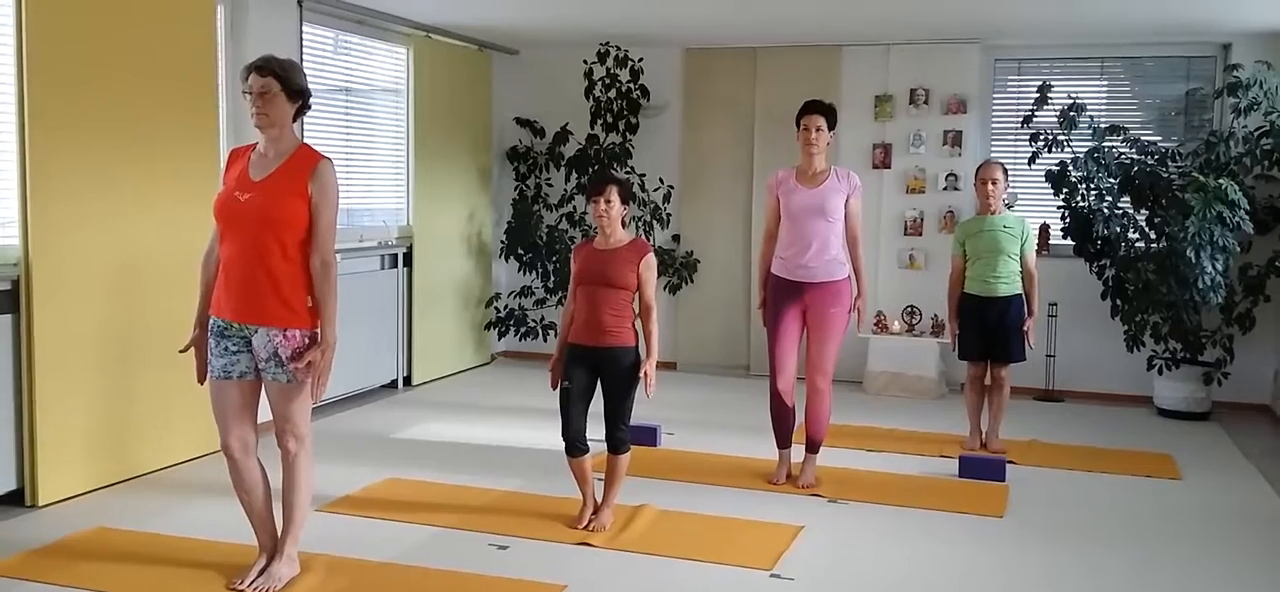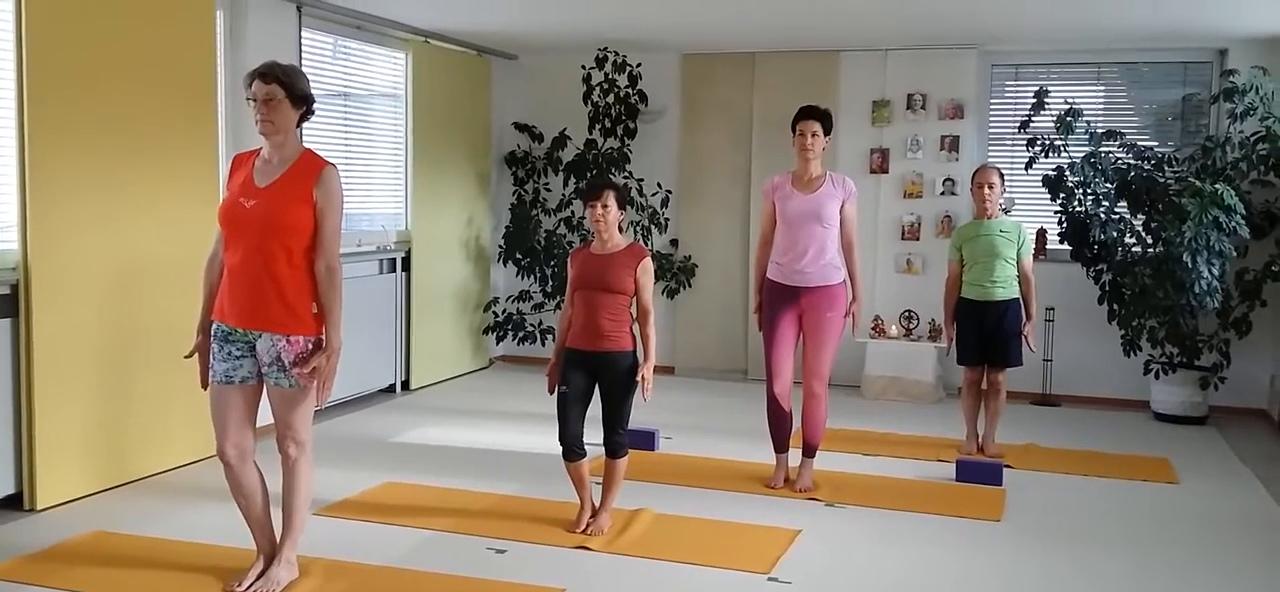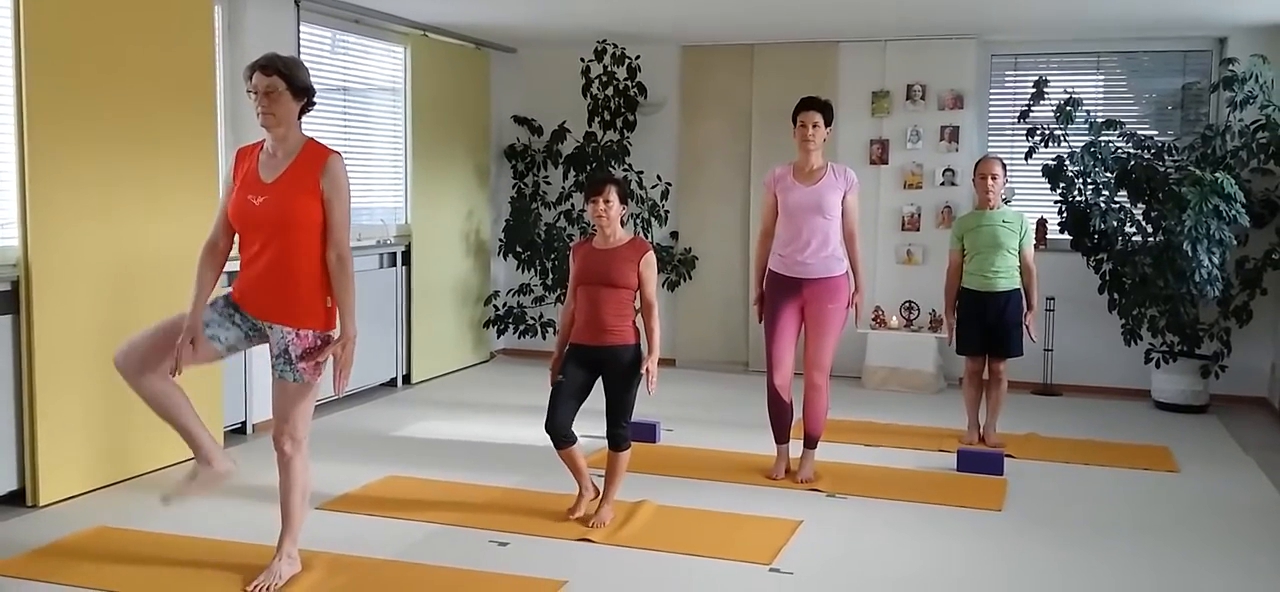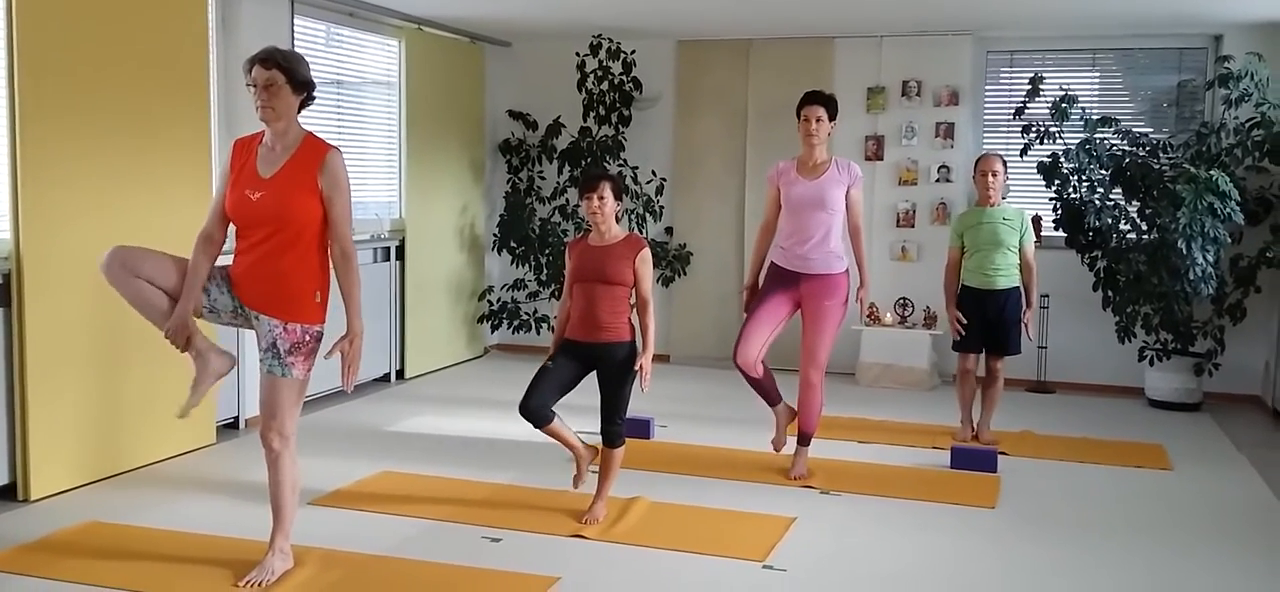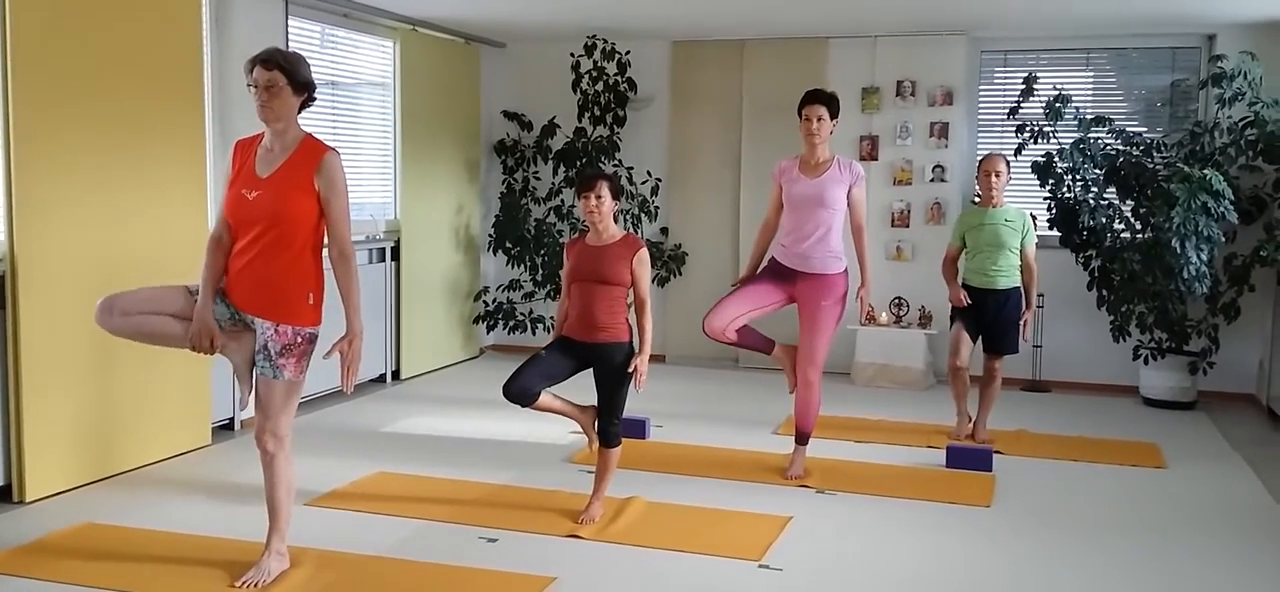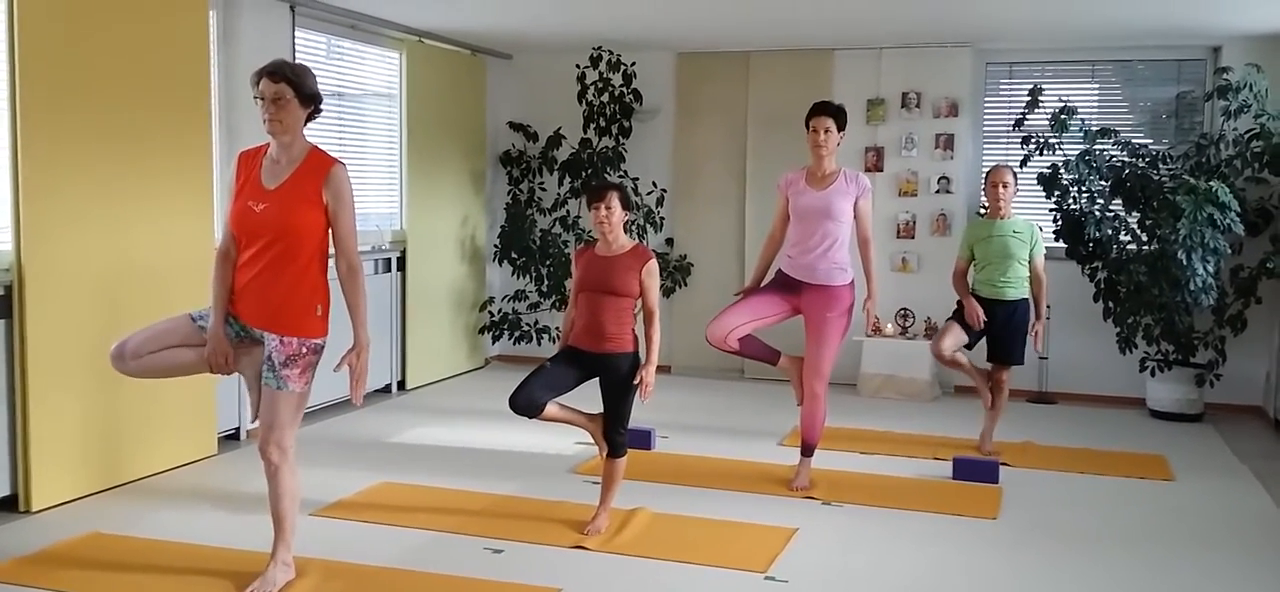
dt=0.7s
person 1, frame 1
left shoulder: (315, 169)
right shoulder: (235, 160)
left elbow: (323, 258)
right elbow: (217, 247)
left wrist: (328, 337)
right wrist: (201, 322)
left hip: (286, 326)
right hip: (229, 324)
left knee: (292, 441)
right knee: (235, 444)
right ankle: (267, 548)
person 1, frame 2
left shoulder: (320, 175)
right shoulder: (238, 166)
left elbow: (327, 264)
right elbow: (220, 254)
left wrist: (332, 343)
right wrist: (203, 328)
left hip: (291, 332)
right hip: (232, 329)
left knee: (292, 446)
right knee: (231, 449)
person 1, frame 3
left shoulder: (326, 165)
right shoulder: (243, 161)
left elbow: (339, 253)
right elbow: (217, 245)
left wrist: (348, 330)
right wrist: (193, 318)
left hip: (301, 319)
right hip: (245, 306)
left knee: (289, 438)
right knee: (133, 361)
right ankle: (210, 456)
person 1, frame 4
left shoulder: (324, 160)
right shoulder: (239, 152)
left elbow: (342, 248)
right elbow: (212, 234)
left wrist: (355, 328)
right wrist: (185, 305)
left hip: (293, 311)
right hip: (238, 293)
left knee: (276, 434)
right knee: (118, 262)
right ankle: (206, 356)
person 1, frame 5
left shoulder: (321, 161)
right shoulder: (241, 152)
left elbow: (341, 249)
right elbow: (221, 236)
left wrist: (354, 329)
right wrist: (203, 310)
left hip: (288, 313)
right hip: (234, 298)
left knee: (271, 435)
right knee: (111, 312)
right ankle: (234, 344)
person 1, frame 6
left shoulder: (328, 173)
right shoulder: (245, 163)
left elbow: (349, 262)
right elbow: (227, 250)
left wrist: (362, 341)
right wrist: (216, 327)
left hip: (294, 326)
right hip: (240, 314)
left knee: (275, 447)
right knee: (125, 356)
right ankle: (241, 360)
person 2, frame 1
left shoulder: (846, 182)
right shoulder: (780, 181)
left elbow: (854, 239)
right elbow: (770, 237)
left wrist: (861, 289)
right wrist: (761, 288)
left hip: (830, 287)
right hip: (785, 285)
left knee: (819, 379)
right knee: (780, 378)
left ankle: (810, 461)
right ankle: (783, 458)
person 2, frame 2
left shoulder: (842, 187)
right shoulder: (776, 186)
left elbow: (849, 243)
right elbow: (765, 242)
left wrist: (856, 294)
right wrist: (756, 292)
left hip: (826, 292)
right hip: (781, 290)
left knee: (816, 383)
right knee: (777, 382)
left ankle: (807, 465)
right ankle: (781, 462)
person 2, frame 3
left shoulder: (843, 178)
right shoulder: (777, 178)
left elbow: (851, 234)
right elbow: (766, 233)
left wrist: (859, 285)
right wrist: (758, 285)
left hip: (828, 283)
right hip: (783, 282)
left knee: (817, 375)
right knee: (777, 375)
left ankle: (808, 456)
right ankle: (781, 453)
person 2, frame 4
left shoulder: (848, 172)
right shoulder: (781, 172)
left elbow: (856, 228)
right elbow: (768, 226)
left wrist: (865, 281)
right wrist: (752, 277)
left hip: (828, 279)
right hip: (782, 274)
left knee: (813, 371)
right knee: (745, 356)
left ankle: (802, 453)
right ankle: (782, 411)
person 2, frame 5
left shoulder: (849, 171)
right shoulder: (784, 170)
left elbow: (859, 228)
right elbow: (770, 224)
left wrist: (866, 281)
right wrist: (749, 271)
left hip: (826, 278)
right hip: (781, 270)
left knee: (810, 371)
right knee: (716, 323)
left ankle: (799, 453)
right ankle: (782, 353)
person 2, frame 6
left shoulder: (857, 184)
right shoulder: (791, 182)
left elbow: (865, 240)
right elbow: (776, 235)
left wrist: (872, 293)
right wrist: (754, 282)
left hip: (833, 290)
right hip: (787, 282)
left knee: (816, 384)
right knee: (718, 332)
left ankle: (805, 464)
right ankle: (788, 363)
person 3, frame 1
left shoulder: (641, 253)
right shoulder: (580, 252)
left elbow: (648, 309)
right elbow: (571, 305)
left wrist: (651, 357)
right wrist: (559, 352)
left hip: (620, 353)
right hip: (579, 352)
left knee: (617, 432)
right knee: (571, 432)
left ankle: (607, 506)
right ankle: (588, 501)
person 3, frame 2
left shoulder: (638, 257)
right shoulder: (577, 256)
left elbow: (646, 313)
right elbow: (568, 309)
left wrist: (649, 361)
right wrist: (556, 356)
left hip: (619, 357)
right hip: (577, 356)
left knee: (615, 436)
right knee: (569, 436)
left ankle: (605, 510)
right ankle: (586, 505)
person 3, frame 3
left shoulder: (641, 251)
right shoulder: (579, 251)
left elbow: (650, 306)
right elbow: (571, 304)
left wrist: (653, 355)
right wrist: (559, 350)
left hip: (622, 351)
right hip: (581, 350)
left knee: (618, 429)
right knee: (556, 424)
left ankle: (607, 502)
right ankle: (586, 488)
person 3, frame 4
left shoulder: (637, 248)
right shoulder: (575, 248)
left elbow: (645, 303)
right elbow: (567, 300)
left wrist: (647, 352)
right wrist: (554, 346)
left hip: (617, 347)
right hip: (576, 344)
left knee: (612, 425)
right knee: (532, 405)
left ankle: (600, 500)
right ankle: (582, 451)
person 3, frame 5
left shoulder: (634, 248)
right shoulder: (572, 247)
left elbow: (643, 303)
right elbow: (565, 299)
left wrist: (644, 353)
right wrist: (553, 345)
left hip: (615, 347)
right hip: (573, 342)
left knee: (610, 424)
right knee: (516, 388)
left ankle: (597, 500)
right ankle: (582, 415)
person 3, frame 6
left shoulder: (643, 259)
right shoulder: (581, 256)
left elbow: (652, 314)
right elbow: (573, 308)
left wrist: (651, 363)
right wrist: (559, 352)
left hip: (620, 357)
right hip: (578, 352)
left knee: (616, 435)
right knee: (522, 401)
left ankle: (603, 511)
right ankle: (591, 422)
person 4, frame 1
left shoulder: (1020, 226)
right shoulder: (965, 228)
left elbow: (1029, 272)
right elbow: (957, 275)
left wrist: (1032, 314)
right wrist: (952, 316)
left hip: (1009, 303)
right hip: (973, 303)
left knee: (1000, 373)
right knee: (975, 372)
left ankle: (993, 434)
right ankle: (974, 432)
person 4, frame 2
left shoulder: (1017, 230)
right shoulder: (961, 233)
left elbow: (1026, 277)
right elbow: (953, 280)
left wrist: (1030, 318)
right wrist: (948, 320)
left hip: (1006, 308)
right hip: (970, 307)
left knee: (997, 378)
right knee: (972, 376)
left ankle: (989, 437)
right ankle: (971, 436)
person 4, frame 3
left shoulder: (1019, 221)
right shoulder: (962, 223)
left elbow: (1028, 267)
right elbow: (954, 269)
left wrist: (1031, 308)
right wrist: (949, 310)
left hip: (1007, 298)
right hip: (972, 298)
left knee: (998, 368)
right knee: (973, 367)
left ankle: (991, 427)
right ankle: (973, 426)
person 4, frame 4
left shoulder: (1019, 218)
right shoulder: (963, 220)
left elbow: (1028, 265)
right elbow: (953, 266)
left wrist: (1030, 306)
right wrist: (950, 305)
left hip: (1006, 297)
right hip: (971, 295)
left knee: (995, 366)
right knee: (966, 365)
left ankle: (984, 425)
right ankle: (966, 422)
person 4, frame 5
left shoulder: (1021, 219)
right shoulder: (966, 218)
left elbow: (1029, 266)
right elbow: (950, 259)
left wrist: (1030, 307)
right wrist: (953, 286)
left hip: (1006, 297)
right hip: (971, 294)
left knee: (993, 365)
right knee: (957, 361)
left ankle: (981, 424)
right ankle: (963, 417)
person 4, frame 6
left shoulder: (1030, 230)
right shoulder: (974, 229)
left elbow: (1038, 277)
right elbow: (959, 273)
left wrist: (1040, 317)
right wrist: (967, 300)
left hip: (1014, 307)
right hip: (979, 302)
left knee: (1001, 376)
right knee: (941, 348)
left ankle: (987, 435)
right ankle: (977, 376)
